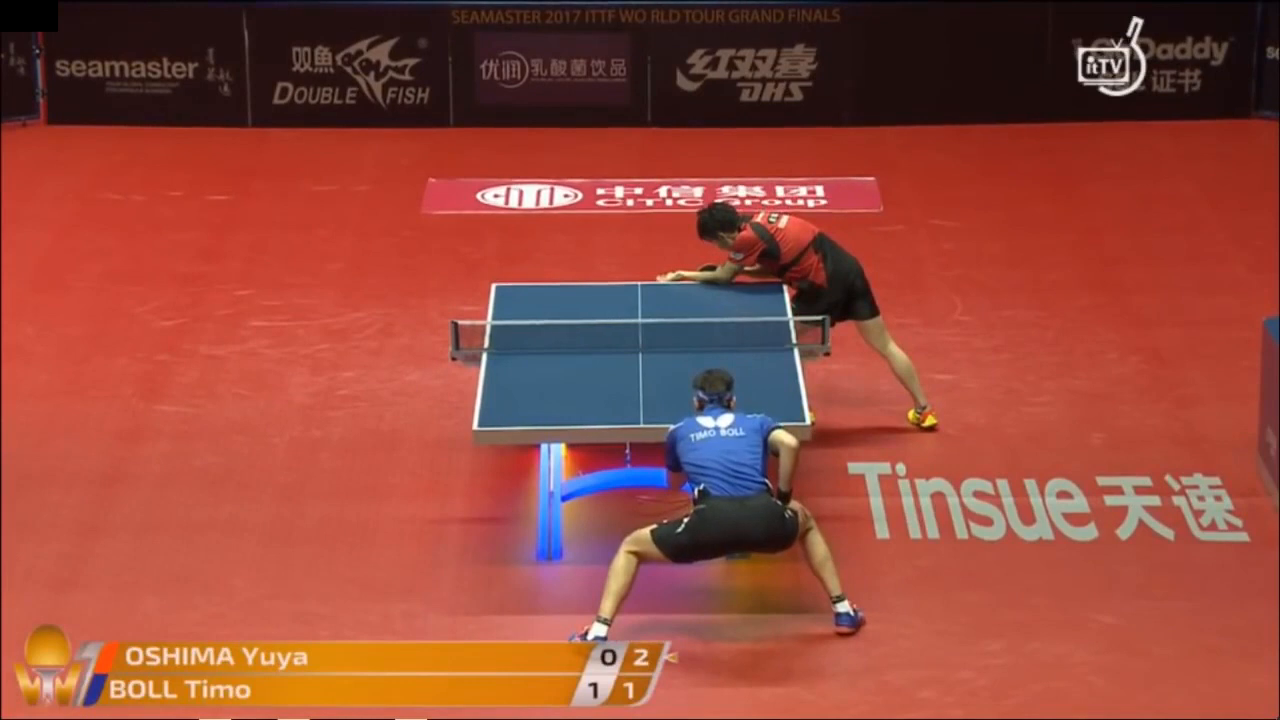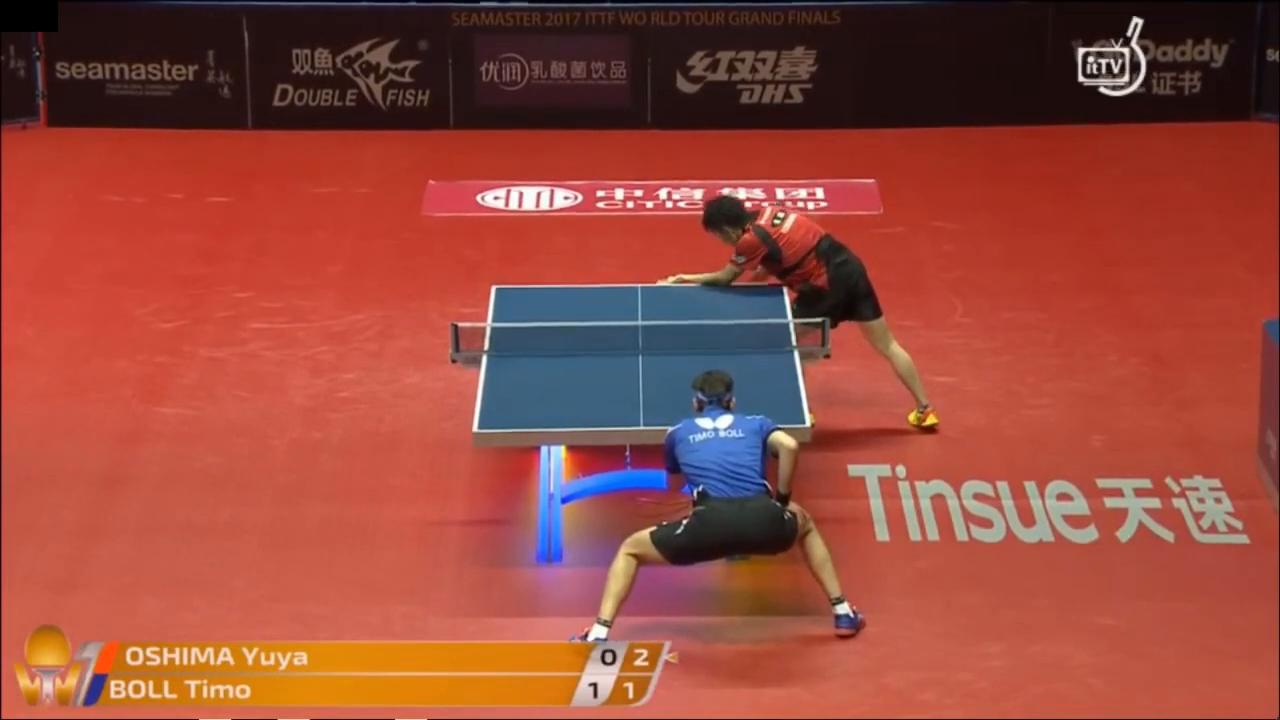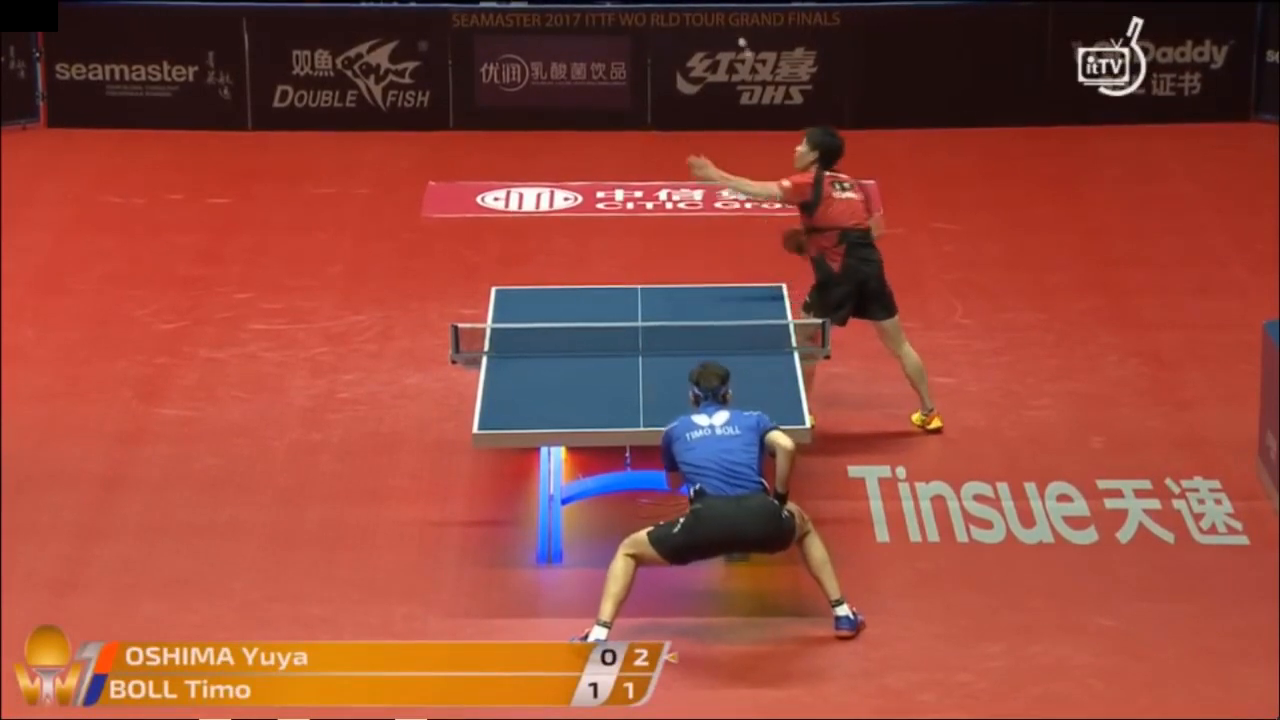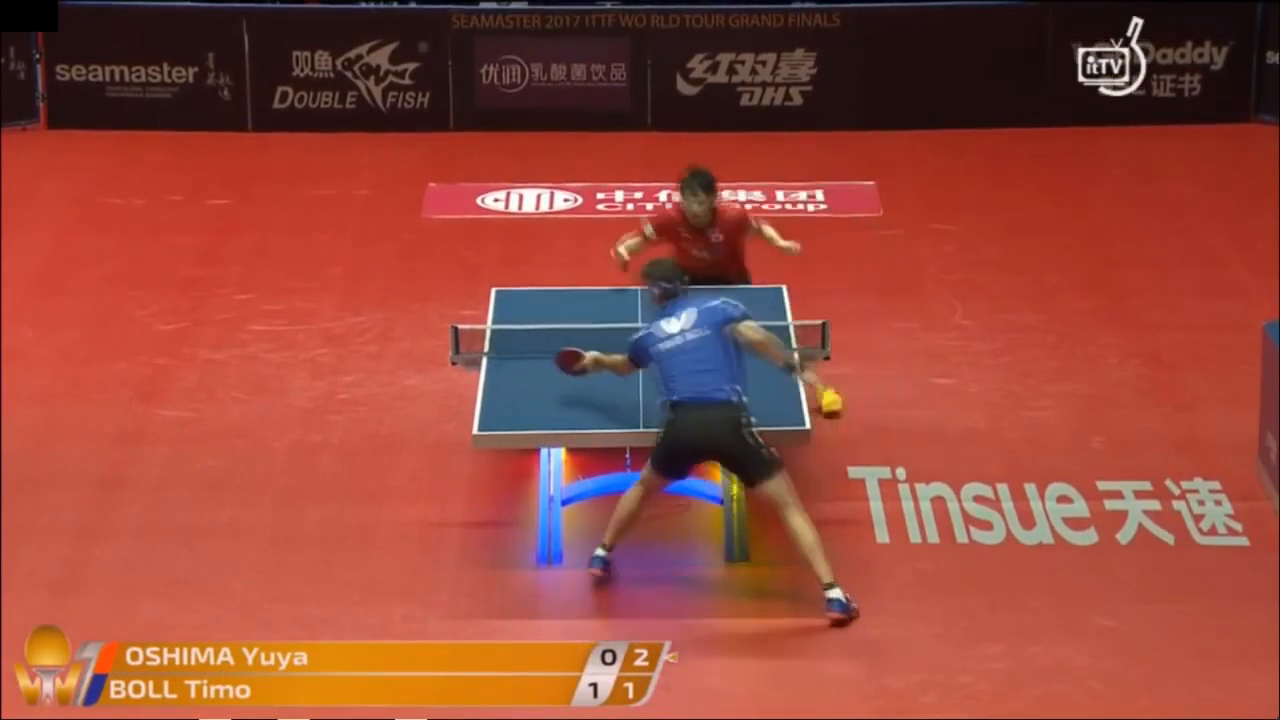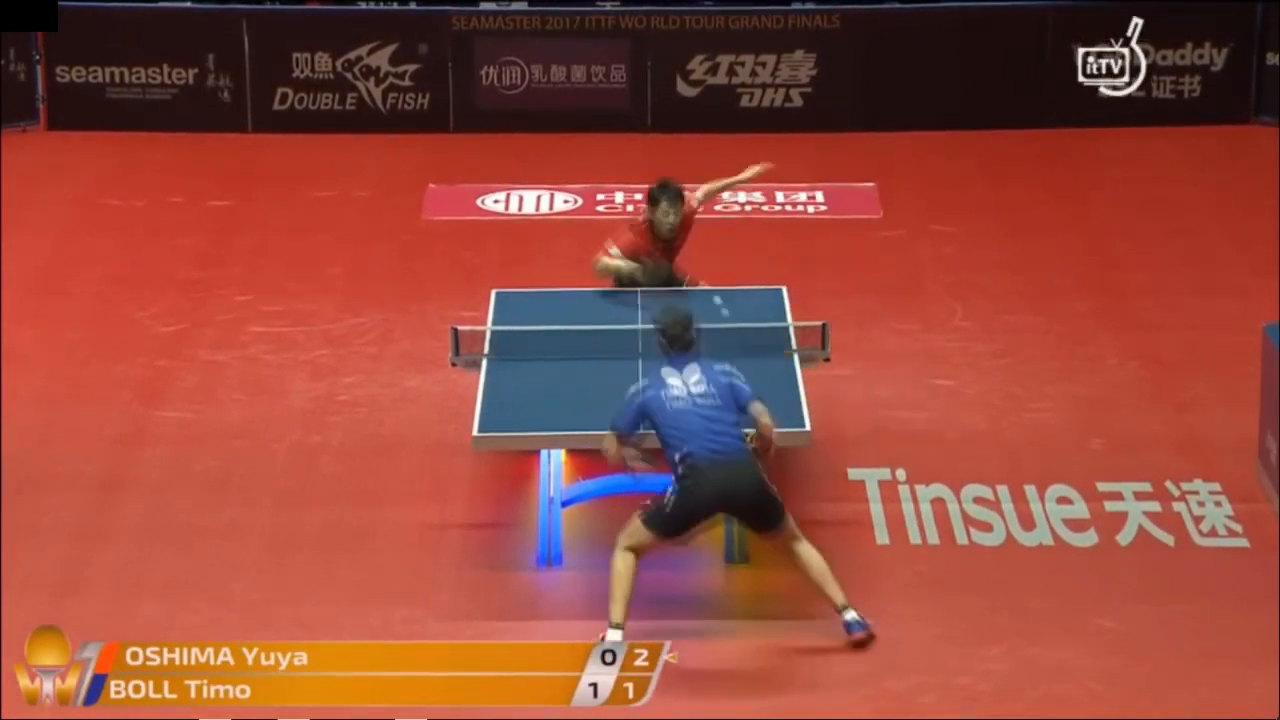
dt=1s
person 1, frame 1
left shoulder: (680, 431)
right shoulder: (757, 422)
right elbow: (790, 444)
right wrist: (784, 497)
left hip: (711, 523)
right hip: (764, 520)
left knee: (630, 547)
right knee: (806, 522)
left ankle: (598, 634)
right ankle: (843, 612)
person 1, frame 2
left shoulder: (679, 433)
right shoulder: (756, 423)
right elbow: (789, 446)
right wrist: (783, 499)
left hip: (710, 524)
right hip: (763, 521)
left knee: (630, 549)
right knee: (804, 524)
left ankle: (599, 635)
right ankle: (843, 614)
person 1, frame 3
left shoulder: (675, 430)
right shoulder: (753, 419)
left elbow: (674, 483)
right elbow: (786, 447)
right wrist: (781, 498)
left hip: (707, 522)
right hip: (760, 519)
left knee: (628, 551)
right knee: (803, 526)
left ankle: (599, 636)
right ankle: (843, 615)
person 1, frame 4
left shoulder: (651, 334)
right shoulder: (717, 308)
left elbow: (626, 365)
right elbow: (755, 337)
left wrist: (597, 361)
right wrist: (797, 368)
left hip: (682, 425)
right hip: (727, 422)
left knee: (645, 486)
right knee: (789, 507)
left ankle: (601, 556)
right ankle: (835, 598)
person 1, frame 5
left shoulder: (646, 390)
right shoulder: (723, 374)
left elbow: (612, 449)
right elbow: (765, 424)
left wrist: (630, 462)
right wrist: (762, 448)
left hip: (693, 485)
right hip: (744, 478)
left knee: (627, 545)
right knee: (794, 541)
left ankle: (615, 636)
right ankle: (851, 619)
person 2, frame 1
left shoulder: (748, 238)
right shoulder: (762, 219)
left elbow: (723, 277)
left wrist: (681, 275)
right wrist: (745, 269)
left hip: (825, 284)
right hip: (849, 268)
right knee: (885, 345)
right ankle: (922, 409)
person 2, frame 2
left shoulder: (751, 240)
right shoulder: (773, 209)
left elbow: (724, 277)
left wrist: (683, 278)
left hip: (826, 287)
right hip: (851, 268)
right knee: (887, 345)
right ankle: (924, 409)
person 2, frame 3
left shoulder: (809, 181)
right shoulder: (854, 185)
left elbow: (764, 193)
right elbow: (876, 226)
left wrist: (715, 176)
left hip: (837, 273)
right hip: (871, 266)
left knee: (807, 342)
right knee: (899, 344)
right ankle: (929, 413)
person 2, frame 4
left shoulder: (732, 217)
right shoulder: (670, 219)
left elbow: (759, 228)
right elbow: (640, 240)
left wrist: (781, 243)
right wrist: (622, 249)
left hip: (733, 284)
right hip: (692, 284)
person 2, frame 5
left shoulder: (684, 214)
right shoulder: (635, 237)
left elbow: (701, 193)
right elbow: (602, 265)
left wrist: (740, 179)
right wrist: (627, 267)
left hip: (664, 278)
right hip: (634, 280)
